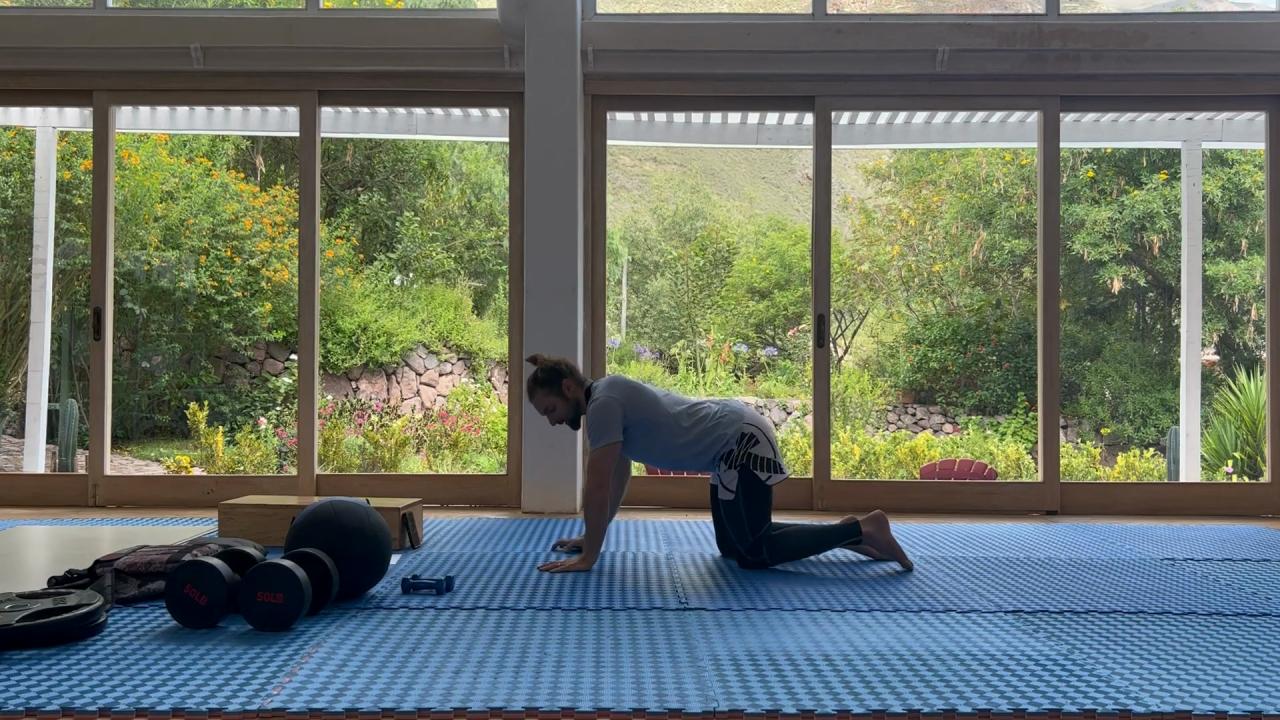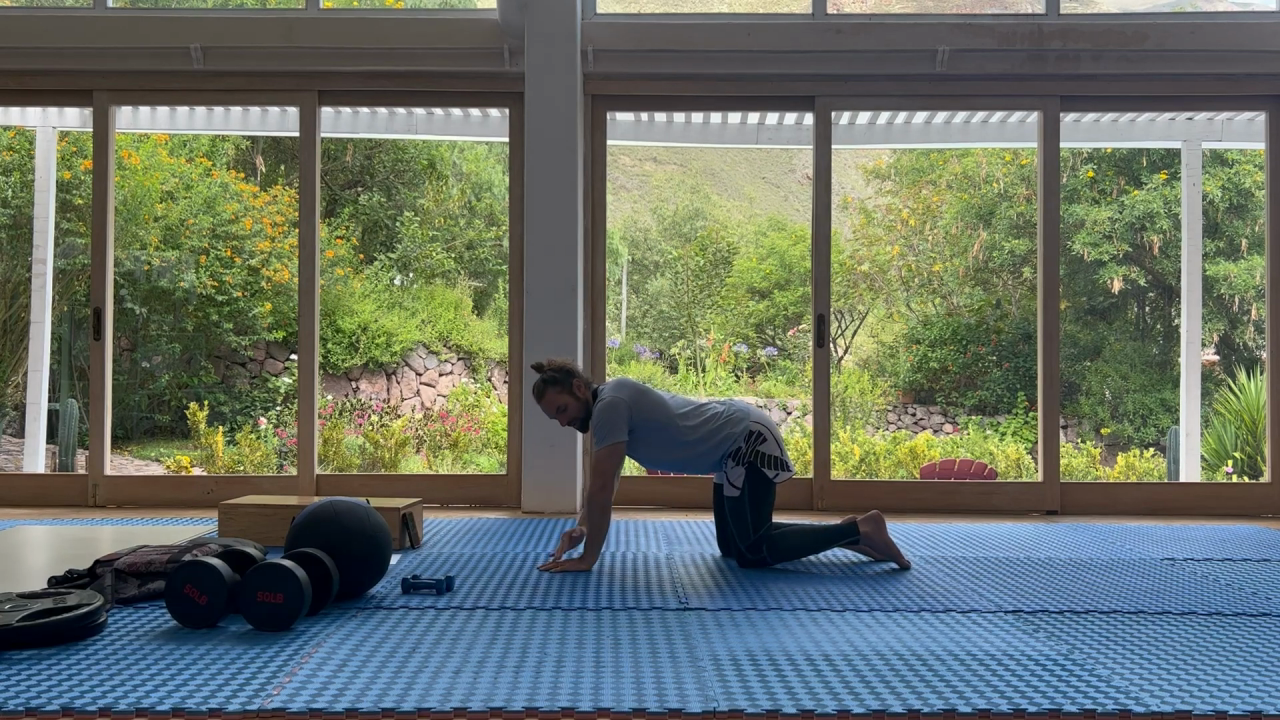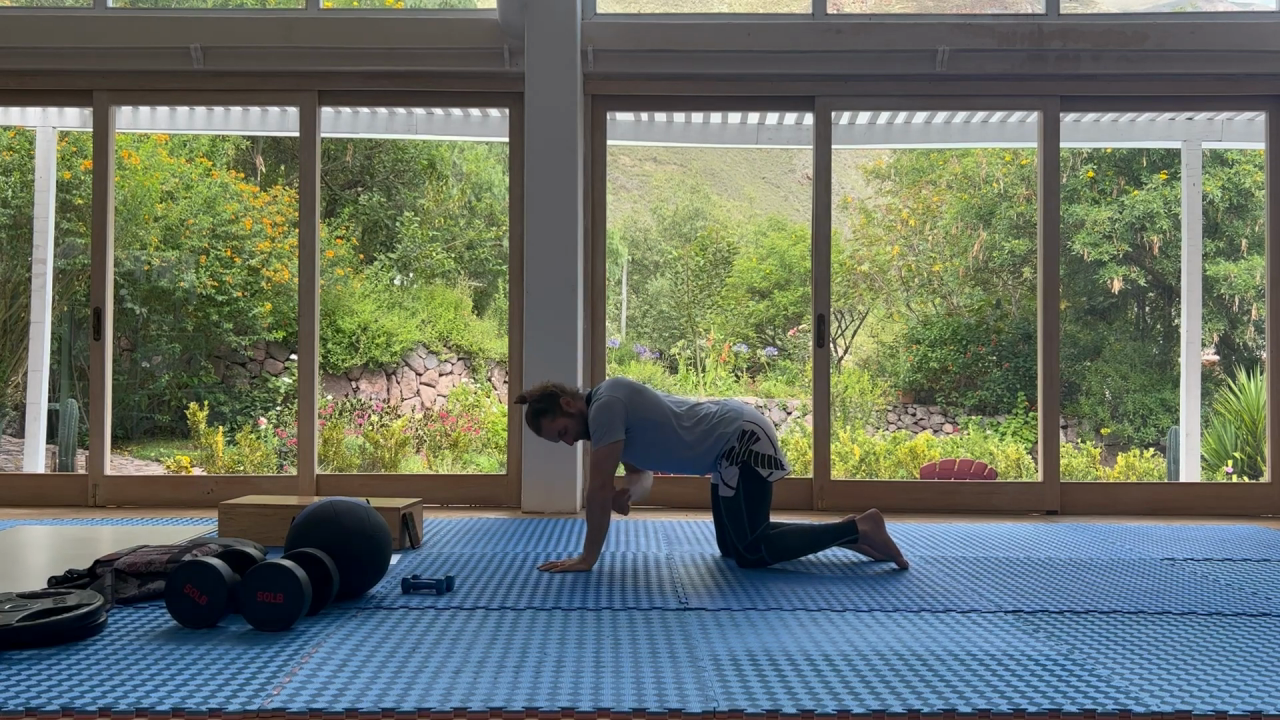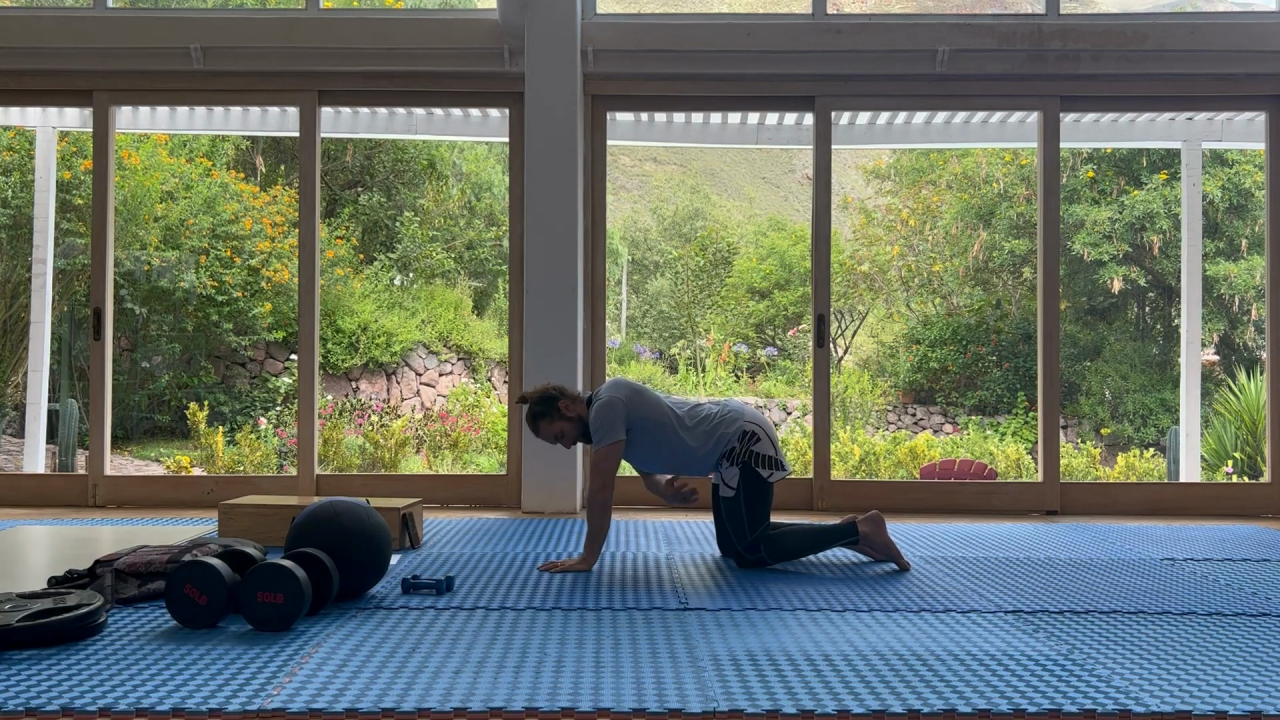
dt=0.7s
person 1, frame 1
left shoulder: (602, 405)
right shoulder: (609, 398)
left elbow: (597, 488)
right elbow: (617, 479)
left wrist: (588, 557)
right wrist: (592, 536)
left hip: (742, 442)
right hip: (733, 440)
left knee: (753, 554)
right knee: (731, 544)
left ankle: (861, 529)
right ankle: (845, 533)
person 1, frame 2
left shoulder: (609, 405)
right shoulder: (610, 404)
left elbow: (600, 489)
right elbow: (603, 485)
left wrist: (588, 558)
right wrist: (580, 531)
left hip: (748, 439)
right hip: (737, 439)
left knee: (753, 553)
right knee: (731, 545)
left ankle: (858, 530)
right ankle: (845, 532)
person 1, frame 3
left shoulder: (604, 406)
right shoulder: (611, 409)
left elbow: (598, 490)
right elbow: (639, 467)
left wrist: (587, 558)
right wrist: (623, 495)
left hip: (742, 439)
right hip: (734, 437)
left knee: (752, 553)
right knee: (732, 545)
left ankle: (857, 529)
right ankle: (847, 532)
person 1, frame 4
left shoulder: (605, 407)
right shoulder: (613, 414)
left elbow: (600, 491)
right elbow: (651, 477)
left wrist: (587, 559)
right wrist: (676, 491)
left hip: (742, 438)
right hip: (735, 437)
left knee: (751, 553)
right knee: (732, 545)
left ankle: (858, 531)
right ankle: (846, 531)
